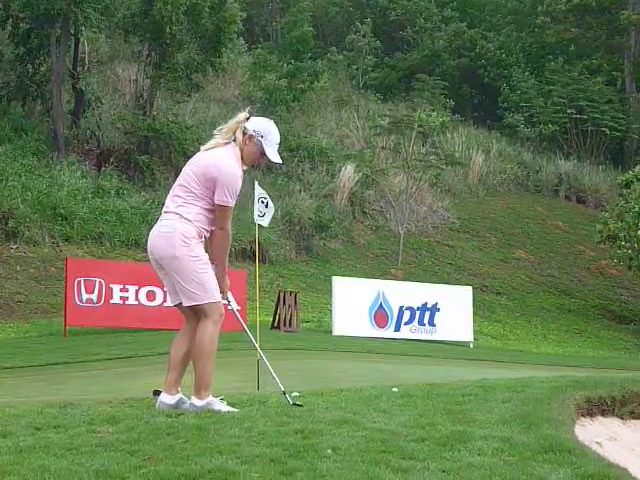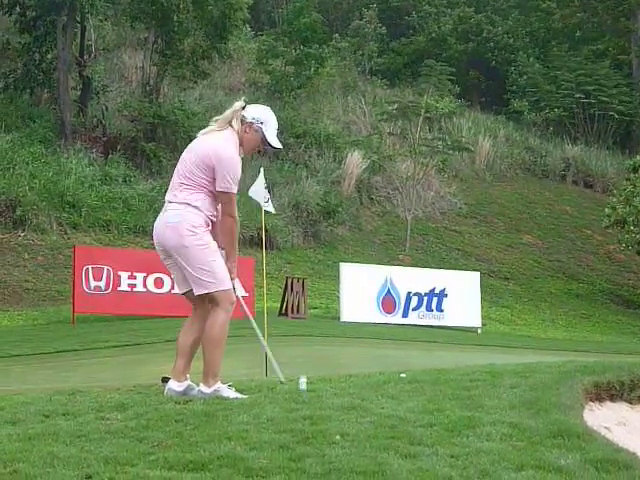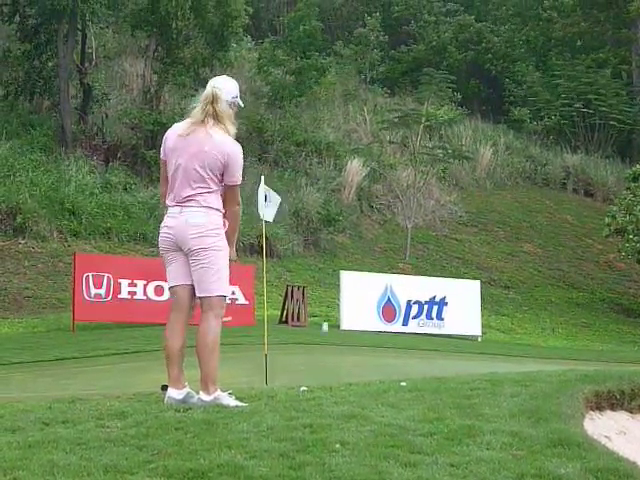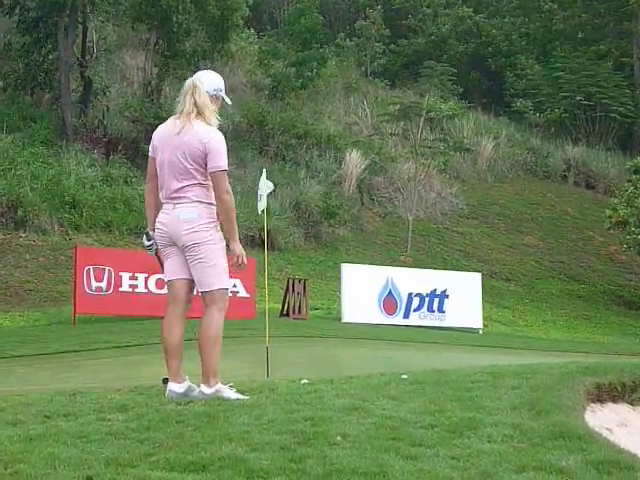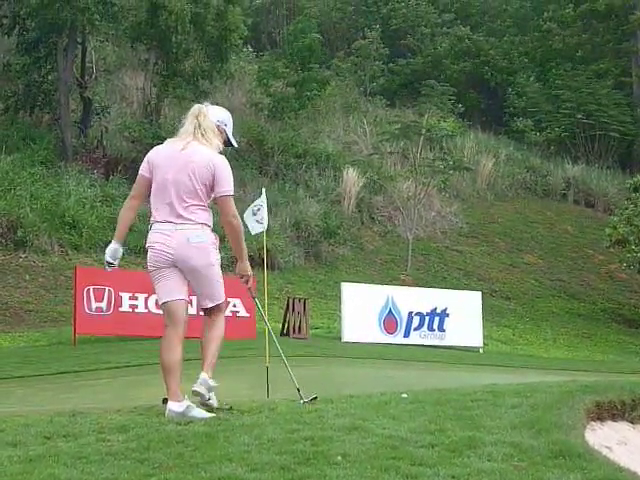
dt=1s
person 1, frame 1
left shoulder: (216, 155)
right shoulder: (230, 169)
right elbow: (222, 228)
left wrist: (214, 267)
right wrist: (222, 274)
left hip: (161, 238)
right hip: (179, 239)
left knee: (194, 319)
right knee: (212, 315)
left ankle: (170, 394)
right ankle: (202, 397)
person 1, frame 2
left shoulder: (211, 139)
right shoulder: (228, 155)
right elbow: (229, 215)
left wrist: (222, 255)
right wrist: (231, 260)
left hip: (166, 226)
right hip: (187, 227)
left knee: (202, 307)
right knee: (223, 302)
left ankle: (178, 381)
right ankle: (210, 384)
person 1, frame 3
left shoulder: (173, 133)
right shoulder: (229, 147)
left elbow: (164, 186)
right elbow: (232, 204)
right wrist: (231, 245)
left hip: (172, 224)
right hip: (204, 226)
left knee: (180, 309)
right knee: (213, 310)
left ankle: (176, 389)
right ankle: (209, 392)
person 1, frame 4
left shoulder: (162, 131)
right shoulder: (210, 136)
left elbow: (151, 184)
right elbow: (223, 194)
left wrist: (151, 229)
right wrist: (234, 240)
left hip: (167, 221)
right hip: (198, 222)
left knee: (177, 303)
right knee: (216, 303)
left ankle: (176, 382)
right ankle: (210, 384)
person 1, frame 5
left shoulder: (158, 153)
right shoulder: (216, 160)
left elbow: (134, 200)
right elbow: (230, 218)
left wrist: (117, 242)
right wrist: (242, 260)
left hip: (160, 242)
right hip: (196, 241)
left knee: (175, 323)
right knee: (215, 313)
left ankle: (176, 400)
right ankle: (204, 379)
